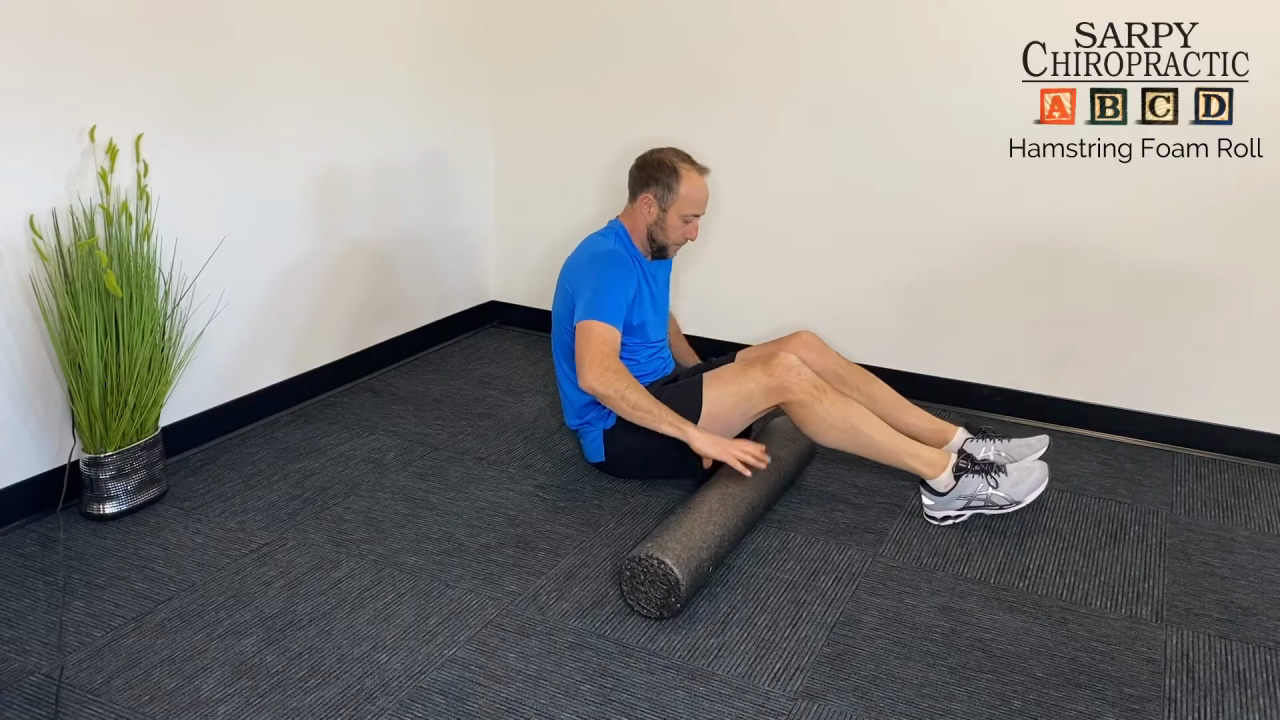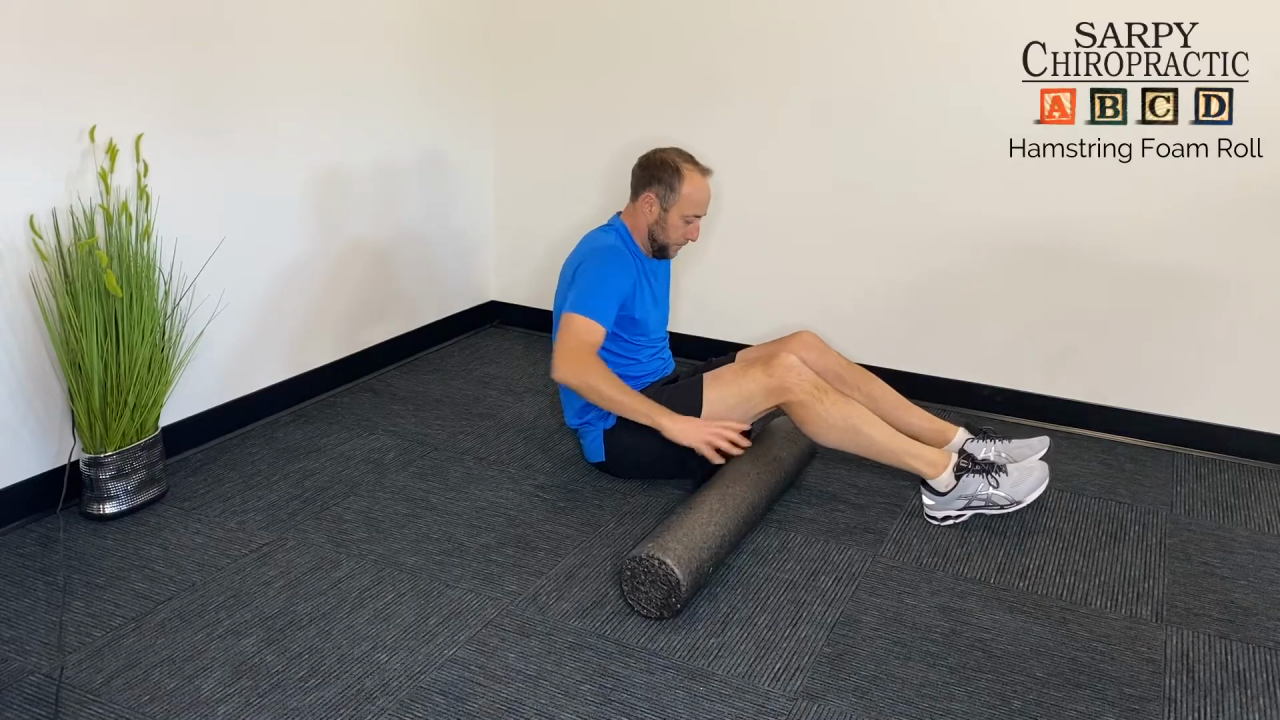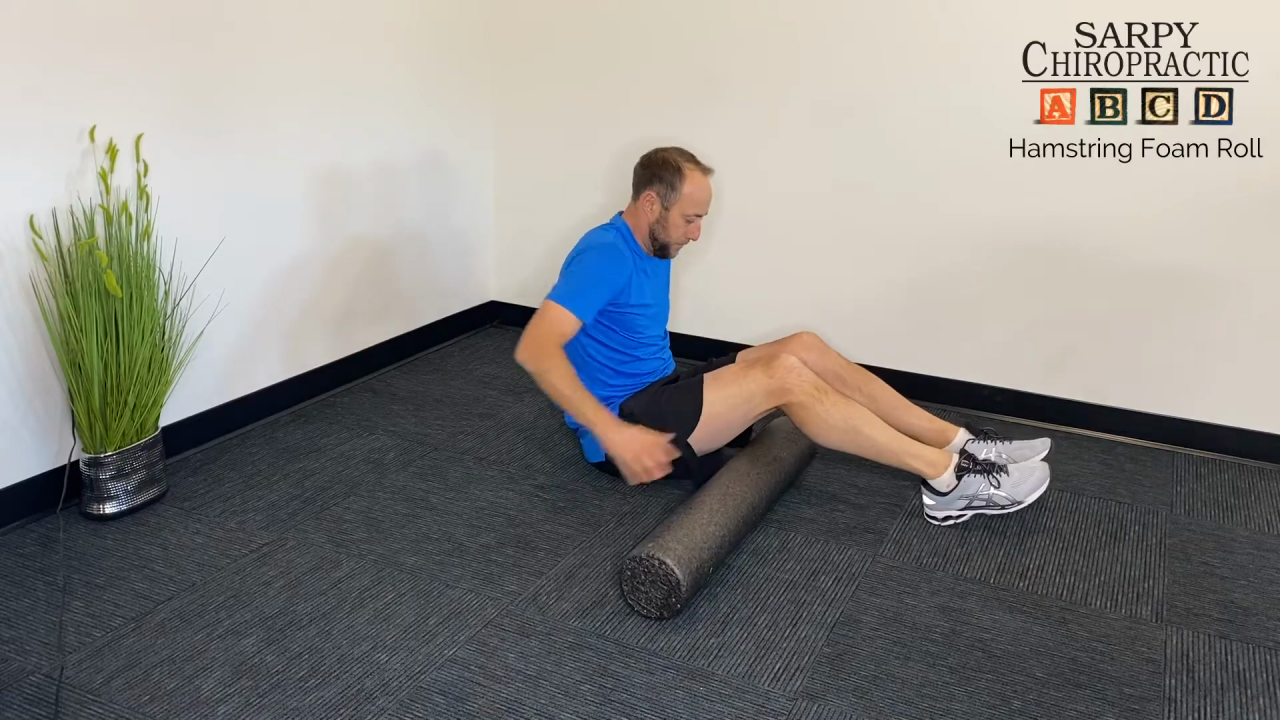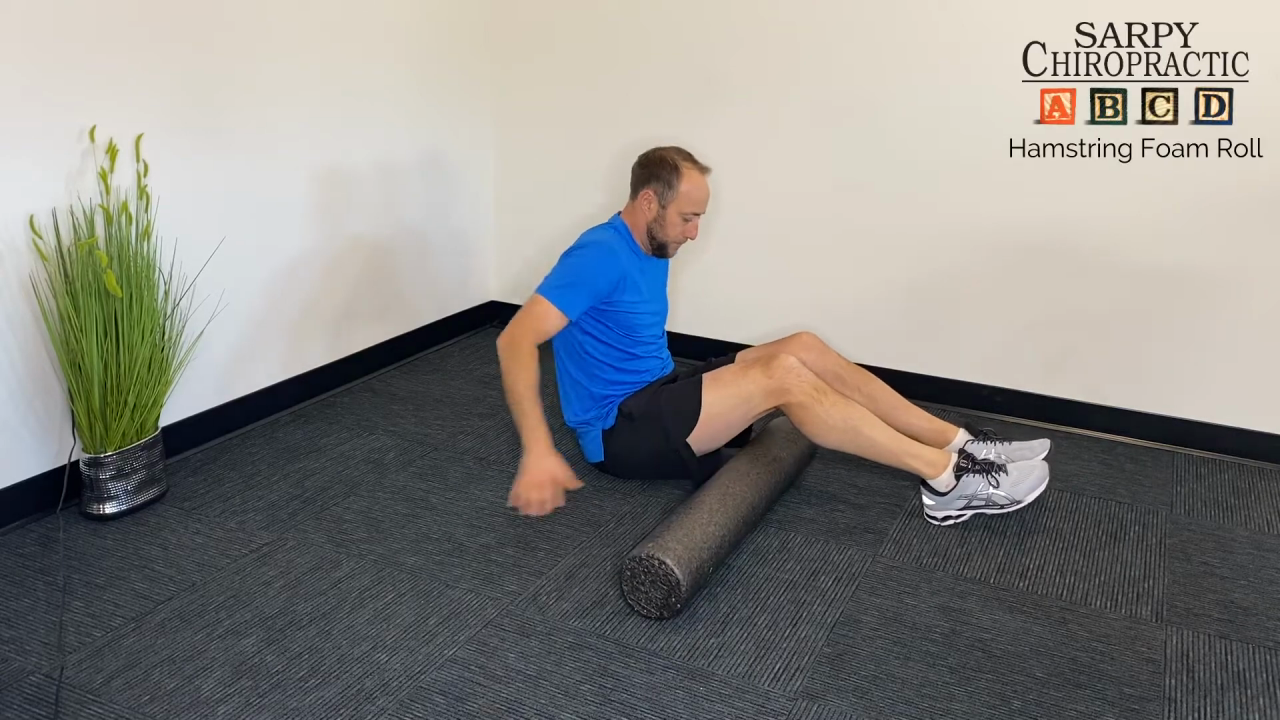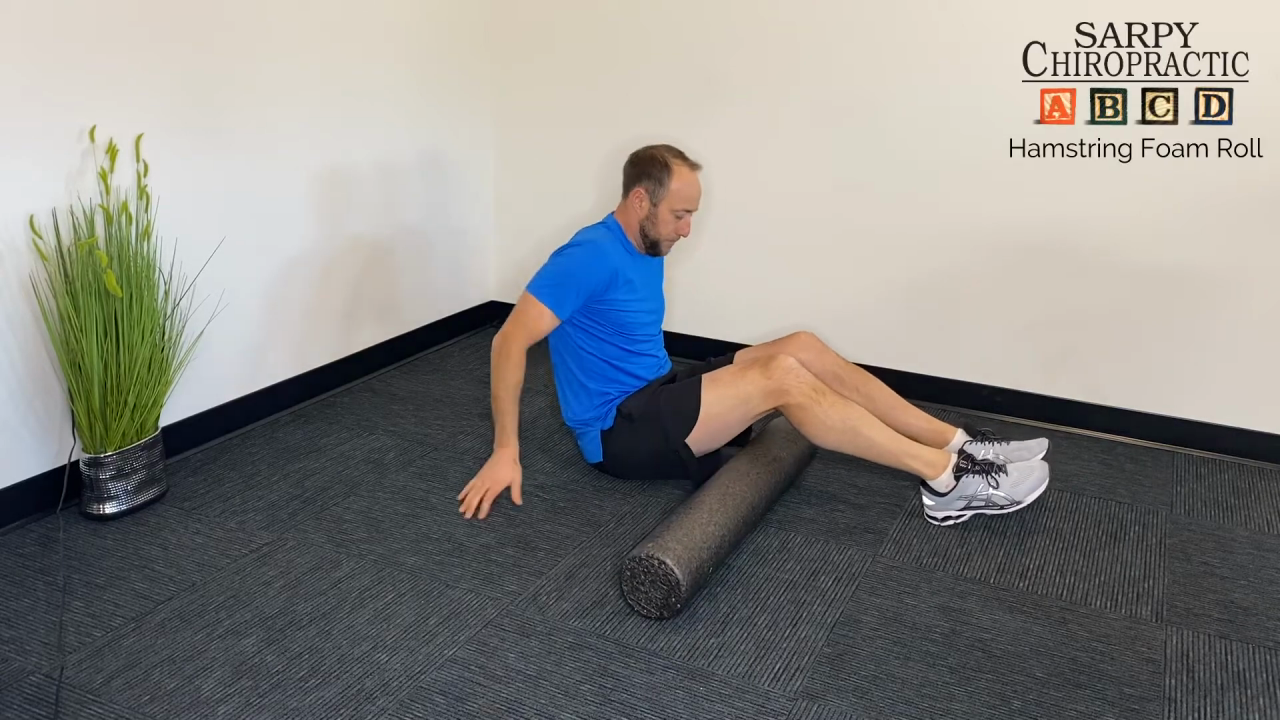
dt=0.1s
person 1, frame 1
left shoulder: (650, 249)
right shoulder: (606, 262)
right elbow: (597, 375)
left wrist: (702, 377)
right wrist: (697, 436)
left hip: (658, 395)
right hip: (622, 433)
left knee: (802, 347)
right knee: (783, 373)
left ankle: (958, 445)
right ankle: (947, 478)
person 1, frame 2
left shoulder: (649, 247)
right shoulder: (606, 258)
right elbow: (570, 366)
left wrist: (710, 383)
right wrist: (674, 424)
left hip: (654, 395)
right hip: (622, 434)
left knee: (803, 347)
right knee: (784, 374)
left ankle: (957, 445)
right ankle: (947, 477)
person 1, frame 3
left shoulder: (651, 249)
right shoulder: (604, 257)
right elbow: (534, 348)
right wrist: (612, 432)
left hip: (656, 397)
right hip: (626, 427)
left knee: (804, 348)
right knee: (783, 374)
left ankle: (959, 446)
right ankle: (947, 479)
person 1, frame 4
left shoulder: (649, 248)
right shoulder: (600, 256)
right elbow: (515, 342)
right wrist: (538, 450)
left hip: (654, 396)
right hip: (621, 429)
left knee: (804, 349)
right knee: (782, 375)
left ankle: (957, 445)
right ankle: (947, 478)
person 1, frame 5
left shoulder: (644, 248)
right shoulder: (590, 257)
right elbow: (509, 342)
right wrist: (505, 453)
left hip: (654, 396)
right hip: (620, 433)
left knee: (804, 350)
right knee: (781, 377)
left ankle: (957, 445)
right ankle: (947, 480)
